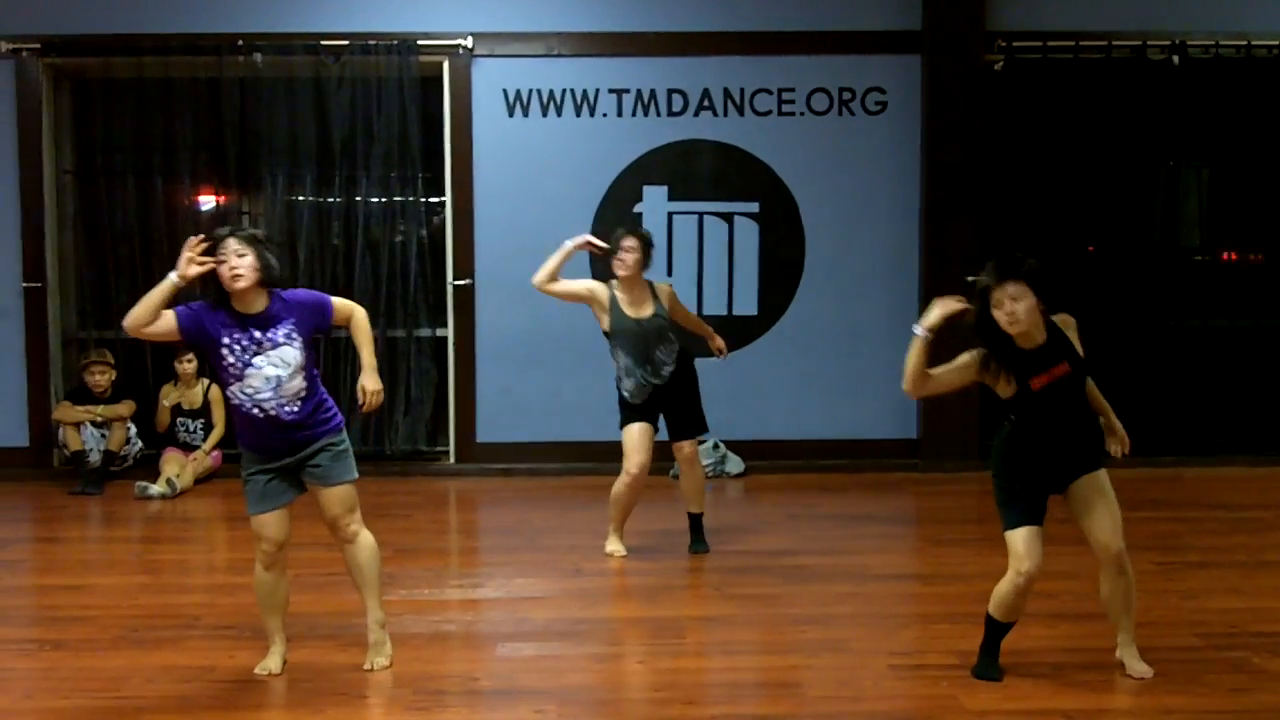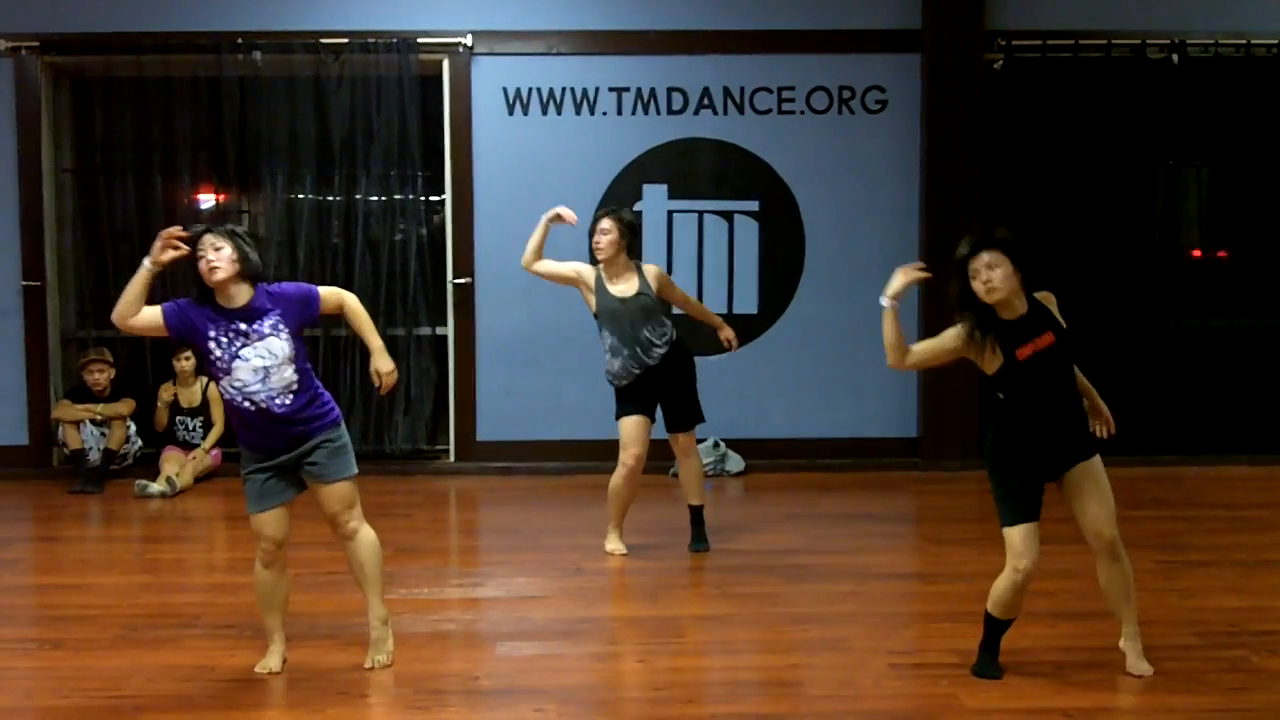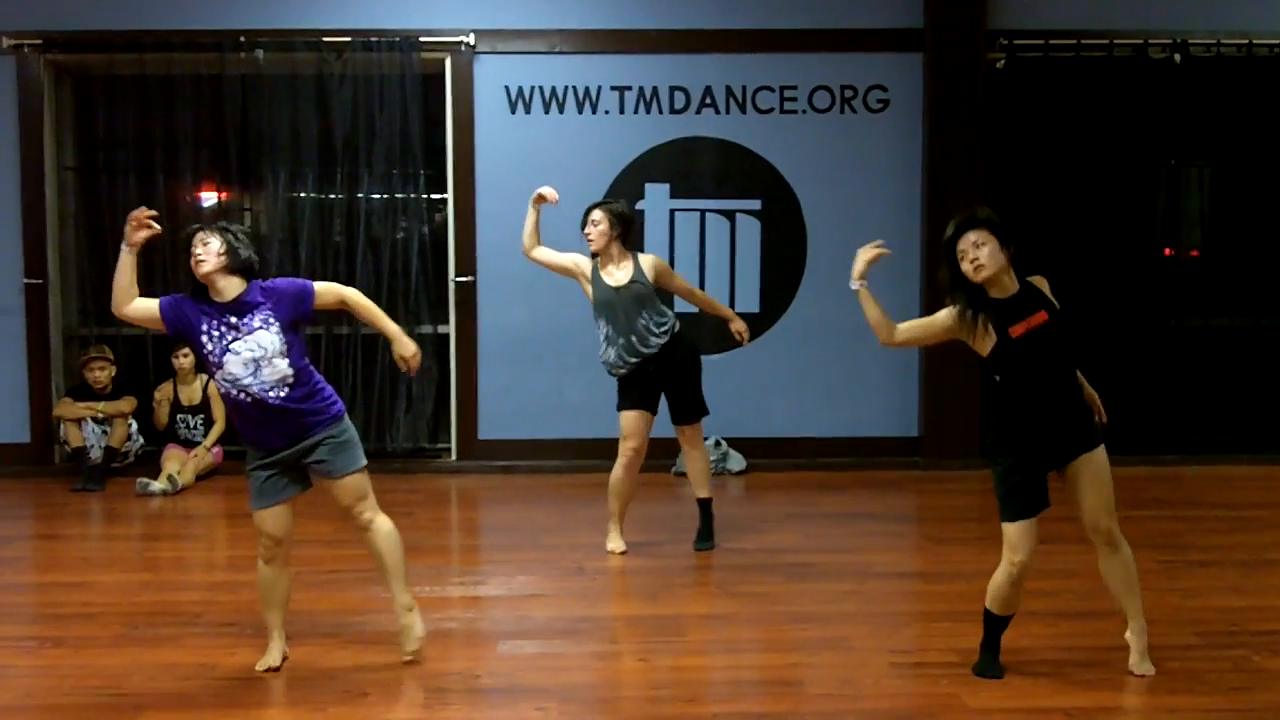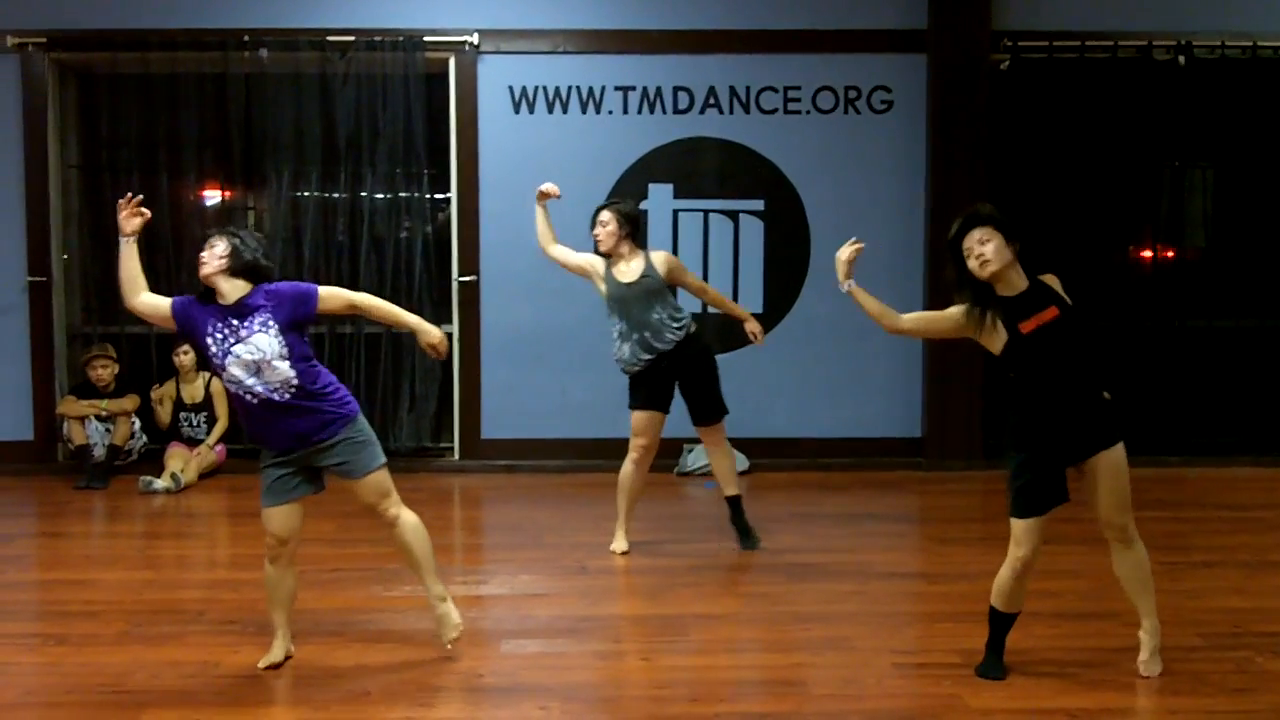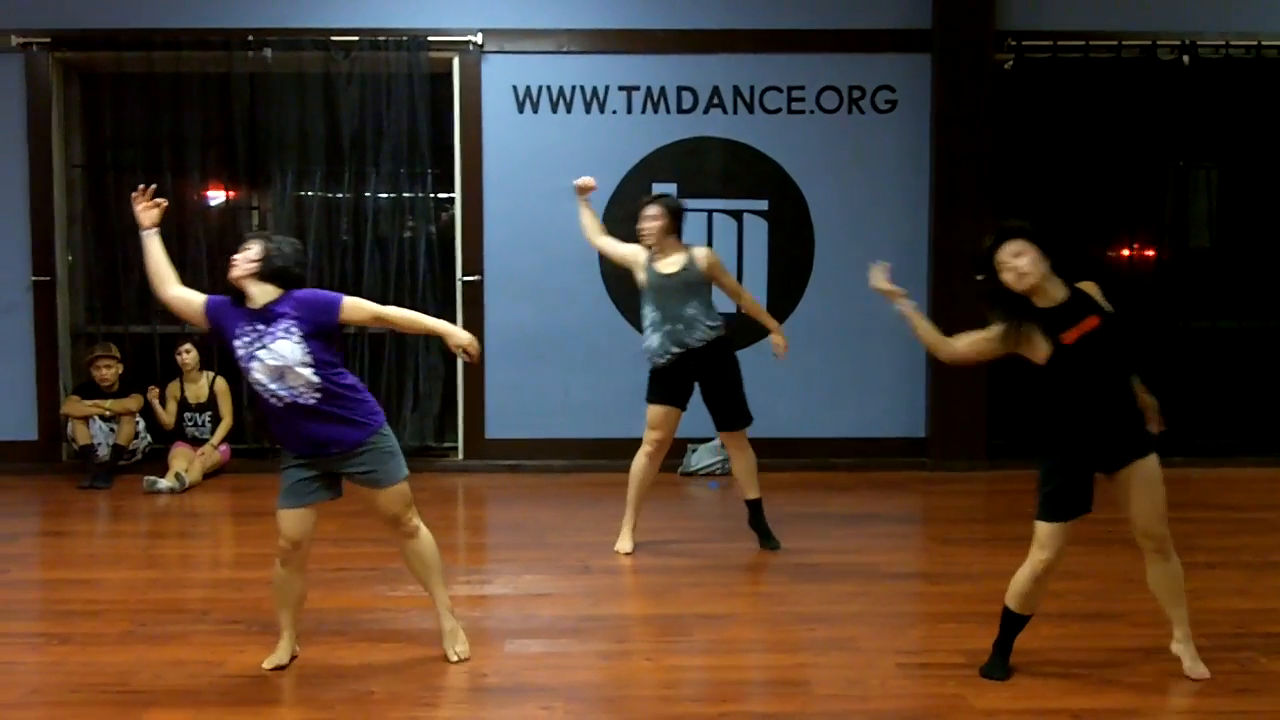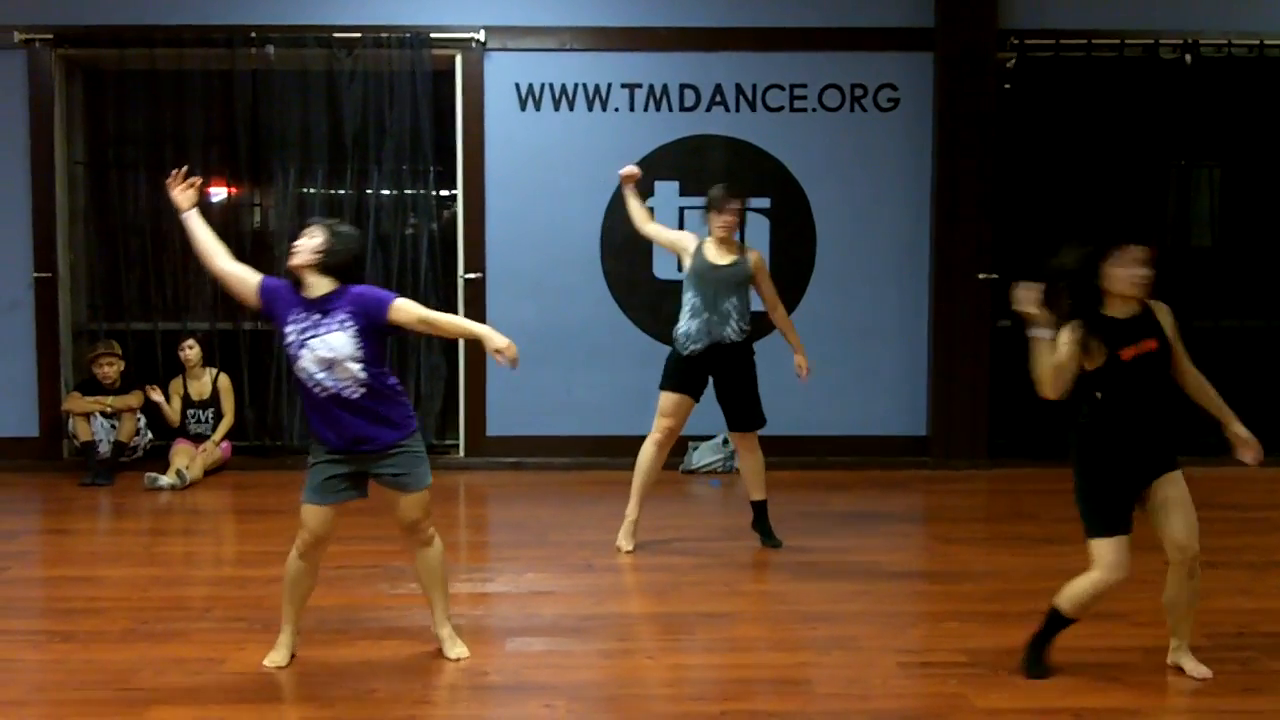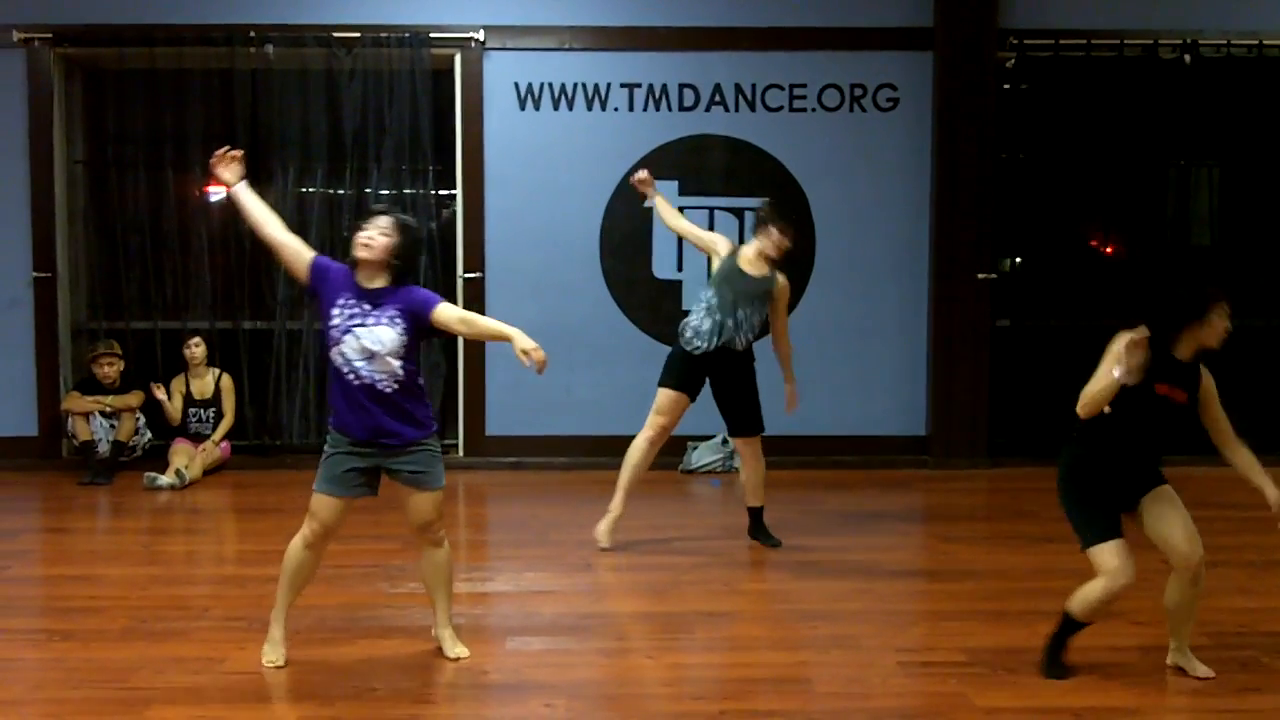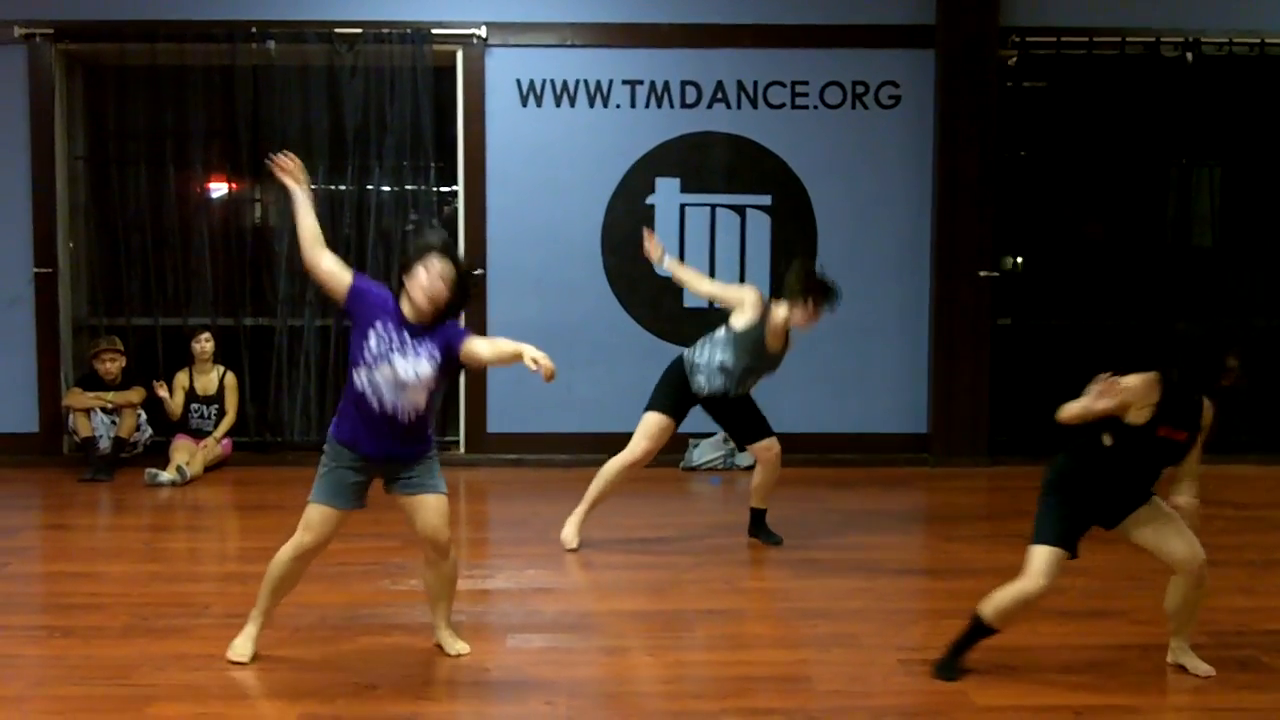
dt=0.2s
person 1, frame 1
left shoulder: (297, 305)
right shoulder: (208, 319)
left elbow: (354, 312)
right elbow: (136, 325)
left wrist: (370, 369)
right wrist: (177, 277)
left hip: (322, 437)
right hip: (262, 454)
left knee: (348, 526)
right knee: (269, 548)
left ankle: (377, 628)
right ankle: (276, 645)
person 1, frame 2
left shoulder: (283, 299)
right shoulder: (195, 315)
left elbow: (343, 298)
right elbow: (125, 318)
left wrist: (378, 352)
right wrist: (152, 265)
left hip: (319, 432)
right hip: (260, 451)
left knee: (349, 522)
right knee: (269, 546)
left ankle: (379, 623)
right ankle: (276, 644)
person 1, frame 3
left shoulder: (275, 295)
right shoulder: (190, 312)
left elbow: (344, 295)
right elbow: (124, 306)
left wrist: (397, 336)
right wrist: (131, 249)
left hip: (322, 425)
right hip: (265, 447)
left knee: (365, 513)
right knee: (272, 543)
left ankle: (406, 609)
right ankle: (276, 642)
person 1, frame 4
left shoulder: (280, 298)
right shoulder: (198, 315)
left elbow: (352, 300)
right elbow: (136, 299)
left wrist: (418, 325)
right wrist: (128, 239)
left hip: (337, 425)
right hip: (279, 448)
left knee: (389, 509)
right knee: (278, 543)
left ankle: (440, 599)
right ankle: (281, 639)
person 1, frame 5
left shoulder: (307, 305)
right shoulder: (229, 315)
left elbow: (379, 314)
right elbow: (169, 291)
left wrist: (446, 328)
right wrist: (149, 230)
left hip: (361, 434)
right hip: (301, 452)
left knee: (404, 521)
right knee: (290, 545)
left ankle: (447, 619)
right ankle: (285, 642)
person 1, frame 6
left shoulder: (363, 301)
right shoulder: (282, 298)
left elbow: (424, 318)
right elbow: (222, 265)
left wrist: (484, 332)
right wrist: (187, 210)
left hip: (392, 438)
right hip: (330, 448)
left knee: (419, 529)
right knee: (310, 541)
left ankle: (443, 628)
right ankle: (285, 637)
person 1, frame 7
left shoulder: (411, 299)
right shoulder: (332, 280)
left elbow: (461, 319)
right elbow: (276, 235)
left wrist: (514, 335)
right wrist: (238, 182)
left hip: (411, 438)
right hip: (348, 438)
left knee: (430, 530)
right knee: (316, 531)
left ankle: (443, 629)
right ankle: (276, 627)
person 1, frame 8
left shoulder: (447, 333)
right shoulder: (372, 301)
left elbow: (488, 351)
right elbow: (315, 258)
left wrist: (527, 352)
right wrist: (300, 193)
left hip: (413, 454)
right hip: (351, 449)
left knee: (436, 539)
right knee: (307, 542)
left ankle: (443, 627)
right ankle: (253, 627)
person 2, frame 1
left shoulder: (1065, 327)
right shoulder: (989, 361)
right elbow: (916, 386)
left wrist: (1108, 415)
right wrist: (925, 328)
left hip: (1079, 452)
right hip: (1022, 466)
left knee: (1113, 552)
right knee: (1025, 569)
left ankle: (1126, 646)
right ankle: (988, 652)
person 2, frame 2
left shoulder: (1046, 304)
right shoulder: (975, 336)
right elbow: (900, 359)
left wrist: (1092, 398)
right wrist: (890, 300)
left hip: (1072, 438)
right hip: (1015, 454)
left knee: (1107, 541)
right knee: (1022, 566)
left ankle: (1131, 640)
right ankle: (987, 650)
person 2, frame 3
left shoulder: (1040, 288)
right shoulder: (967, 317)
right elbow: (890, 335)
left wrist: (1083, 388)
right wrist: (859, 281)
left hip: (1075, 426)
right hip: (1018, 440)
left knee: (1106, 534)
right knee: (1017, 559)
left ankle: (1138, 633)
right ankle: (989, 649)
person 2, frame 4
left shoulder: (1050, 285)
right shoulder: (978, 316)
right elbow: (898, 323)
right wrist: (848, 281)
left hip: (1095, 420)
right hip: (1038, 435)
left knee: (1120, 530)
right knee: (1022, 555)
left ankle: (1150, 631)
right ankle: (993, 650)
person 2, frame 5
left shoulder: (1089, 292)
right shoulder: (1019, 329)
right elbow: (948, 350)
left wrist: (1140, 393)
right wrist: (900, 303)
left hip: (1126, 428)
right hip: (1072, 442)
left knee: (1157, 540)
right knee: (1043, 558)
left ankle: (1183, 641)
right ankle: (1000, 649)
person 2, frame 6
left shoulder: (1158, 315)
right shoulder: (1081, 330)
left elbow: (1188, 376)
right elbow: (1051, 390)
left wrist: (1234, 425)
right wrist: (1040, 328)
left hip: (1154, 451)
right hip: (1100, 459)
left knee: (1186, 553)
right knee: (1111, 572)
left ankle: (1179, 649)
right ankle: (1040, 643)
person 2, frame 7
left shoulder: (1199, 377)
right shoulder: (1133, 346)
left elbow: (1228, 442)
right elbow: (1084, 410)
right wrist: (1121, 371)
left hip: (1140, 472)
right hip: (1089, 472)
left knee: (1189, 559)
right knee: (1118, 576)
left ankle: (1178, 650)
right ankle: (1056, 643)
person 2, frame 8
left shoulder: (1203, 410)
right shoulder: (1145, 388)
left elbow: (1187, 469)
right elbow: (1067, 416)
left wrist: (1186, 495)
right wrist: (1092, 405)
left hip: (1125, 493)
right hip: (1074, 488)
left knee: (1192, 560)
right knee: (1034, 584)
left ankle: (1180, 649)
right ankle: (956, 651)
person 3, frame 1
left shoulder: (662, 293)
right shoulder: (600, 294)
left elbow: (686, 318)
right elbow: (542, 282)
left wrist: (712, 336)
right wrist: (571, 247)
left hip: (677, 378)
right hip: (637, 392)
left knee: (688, 454)
right knee: (635, 468)
left ankle: (697, 530)
right ankle: (614, 534)
person 3, frame 2
left shoulder: (651, 274)
right shoulder: (586, 277)
left elbow: (685, 302)
right elbow: (530, 263)
left wrist: (720, 324)
right wrist: (547, 222)
left hip: (672, 363)
right hip: (632, 378)
left knee: (685, 444)
right knee: (631, 459)
left ankle: (697, 525)
right ankle: (613, 532)
person 3, frame 3
left shoulder: (648, 264)
right shoulder: (584, 269)
left elbow: (690, 292)
right elbow: (532, 250)
left wrist: (730, 316)
right wrist: (535, 206)
left hip: (675, 353)
right hip: (634, 368)
left knee: (691, 436)
right knee: (630, 450)
left ankle: (705, 520)
right ankle: (614, 529)
person 3, frame 4
left shoulder: (660, 261)
right shoulder: (598, 269)
left elbow: (702, 290)
right elbow: (550, 247)
left wrist: (745, 317)
right wrist: (541, 205)
left hip: (688, 352)
right hip: (646, 366)
left knee: (713, 435)
right knee: (640, 449)
left ankle: (738, 516)
right ankle: (620, 529)
person 3, frame 5
left shoulder: (702, 257)
right shoulder: (640, 259)
left elbow: (739, 295)
right elbow: (597, 237)
left wrist: (773, 328)
right wrist: (584, 199)
left hip: (714, 353)
right hip: (668, 362)
left knee: (735, 438)
right knee: (654, 444)
left ankle: (757, 518)
right ankle: (627, 527)
person 3, frame 6
left shoulder: (753, 260)
right shoulder: (690, 247)
left elbow: (775, 308)
right elbow: (645, 224)
left wrist: (796, 349)
right wrist: (629, 187)
left hip: (735, 353)
right hip: (690, 351)
left knee: (746, 440)
right knee: (662, 432)
left ankle: (761, 519)
right ankle: (630, 518)
person 3, frame 7
left shoulder: (779, 283)
right shoulder: (725, 249)
left elbow: (780, 333)
right elbow: (679, 223)
left wrist: (789, 378)
right wrist: (651, 193)
left hip: (736, 360)
right hip: (693, 350)
left knee: (749, 445)
right knee: (656, 429)
left ankle: (756, 523)
right ankle: (614, 511)
person 3, frame 8
left shoulder: (785, 340)
right shoulder: (753, 303)
right elbow: (701, 286)
right wrist: (662, 259)
left hip: (728, 393)
right hip: (685, 378)
left knee: (770, 451)
right knee: (639, 453)
left ankle: (757, 523)
right ankle: (576, 520)
